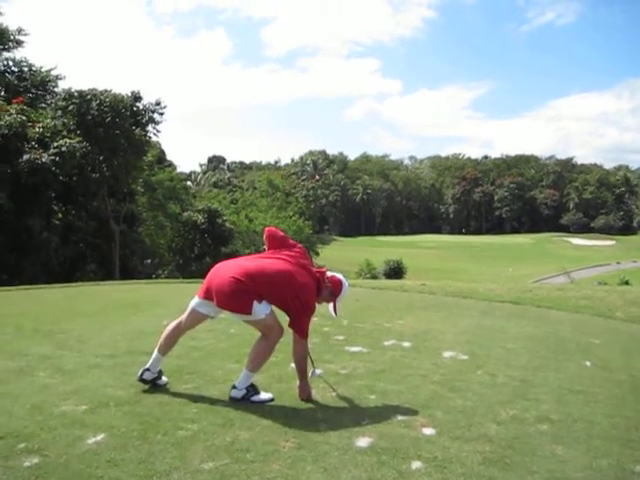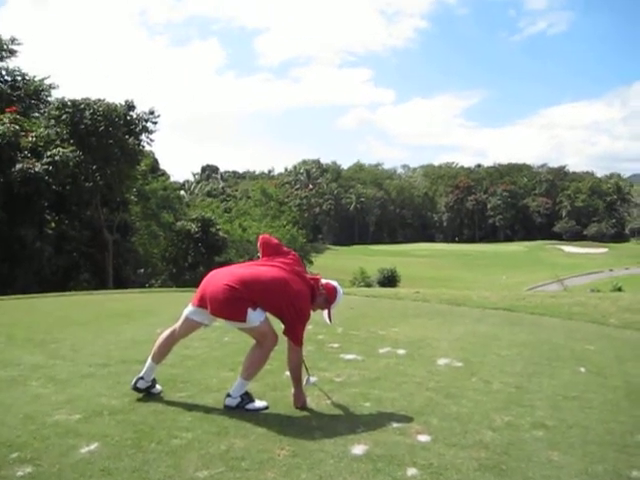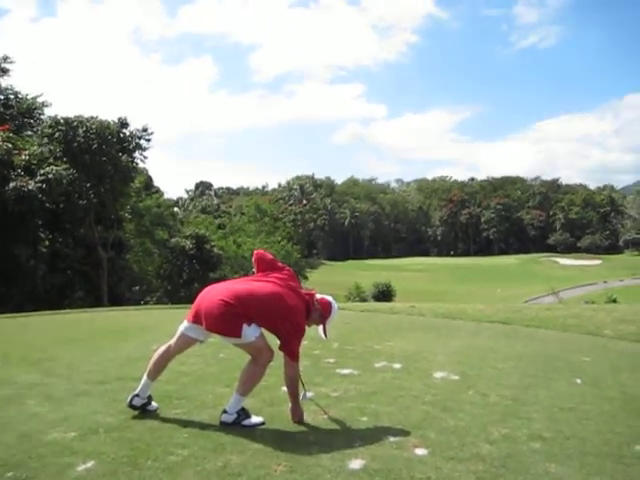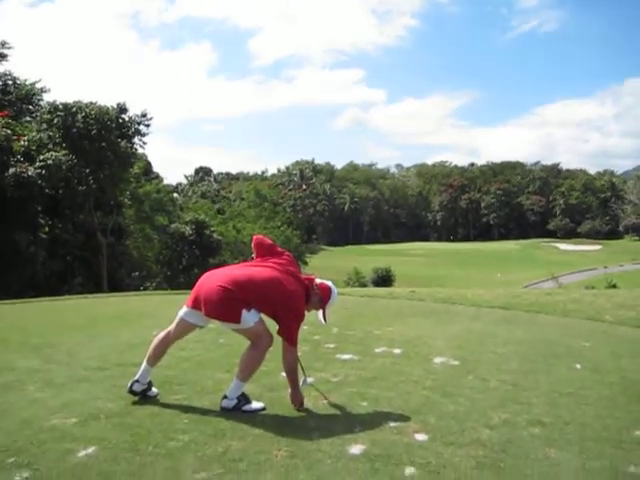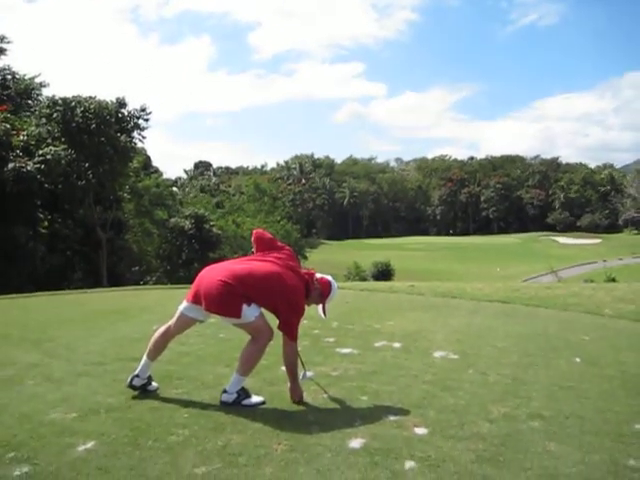
dt=0.4s
person 1, frame 1
left shoulder: (299, 254)
right shoulder: (307, 295)
left elbow: (269, 232)
right elbow: (300, 341)
right wrist: (303, 382)
left hip: (219, 271)
right hip: (236, 286)
left knee: (184, 322)
right knee: (273, 331)
left ankle: (150, 371)
right ankle: (242, 388)
person 1, frame 2
left shoulder: (293, 261)
right shoulder: (301, 302)
left elbow: (263, 239)
right elbow: (295, 348)
right wrist: (298, 390)
left hip: (213, 279)
right hip: (230, 294)
left knee: (178, 331)
right knee: (268, 339)
left ankle: (144, 379)
right ankle: (236, 396)
person 1, frame 3
left shoulder: (288, 276)
right shoulder: (296, 317)
left elbow: (258, 255)
right elbow: (291, 364)
right wrist: (295, 405)
left hip: (208, 295)
right hip: (225, 309)
left knee: (173, 347)
right knee: (263, 355)
left ankle: (140, 396)
right ankle: (232, 413)
person 1, frame 4
left shoulder: (287, 261)
right shoulder: (295, 302)
left elbow: (257, 240)
right elbow: (289, 349)
right wrist: (295, 390)
left hip: (208, 281)
right hip: (224, 295)
left knee: (173, 333)
right knee: (263, 340)
left ankle: (140, 382)
right ankle: (232, 398)
person 1, frame 5
left shoulder: (287, 255)
right shoulder: (296, 296)
left elbow: (257, 234)
right elbow: (289, 343)
right wrist: (294, 384)
left hip: (207, 275)
right hip: (225, 290)
left knee: (173, 328)
right knee: (263, 334)
left ankle: (140, 376)
right ankle: (232, 392)
